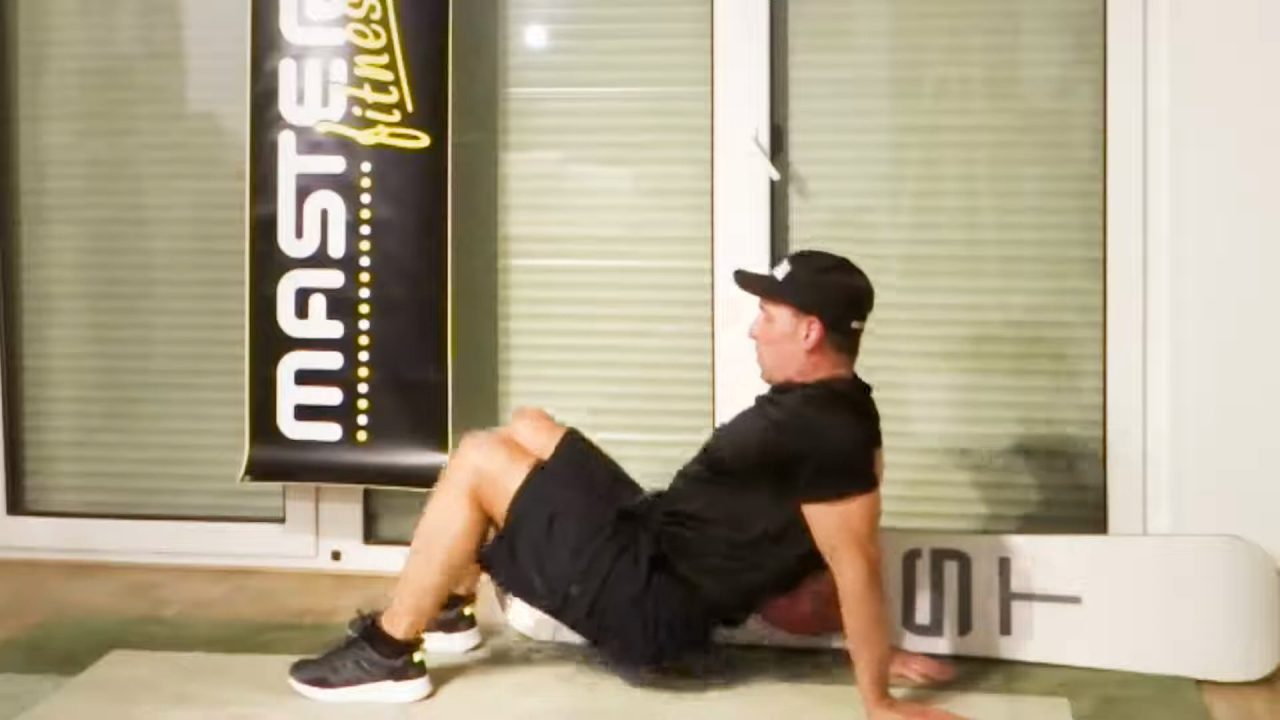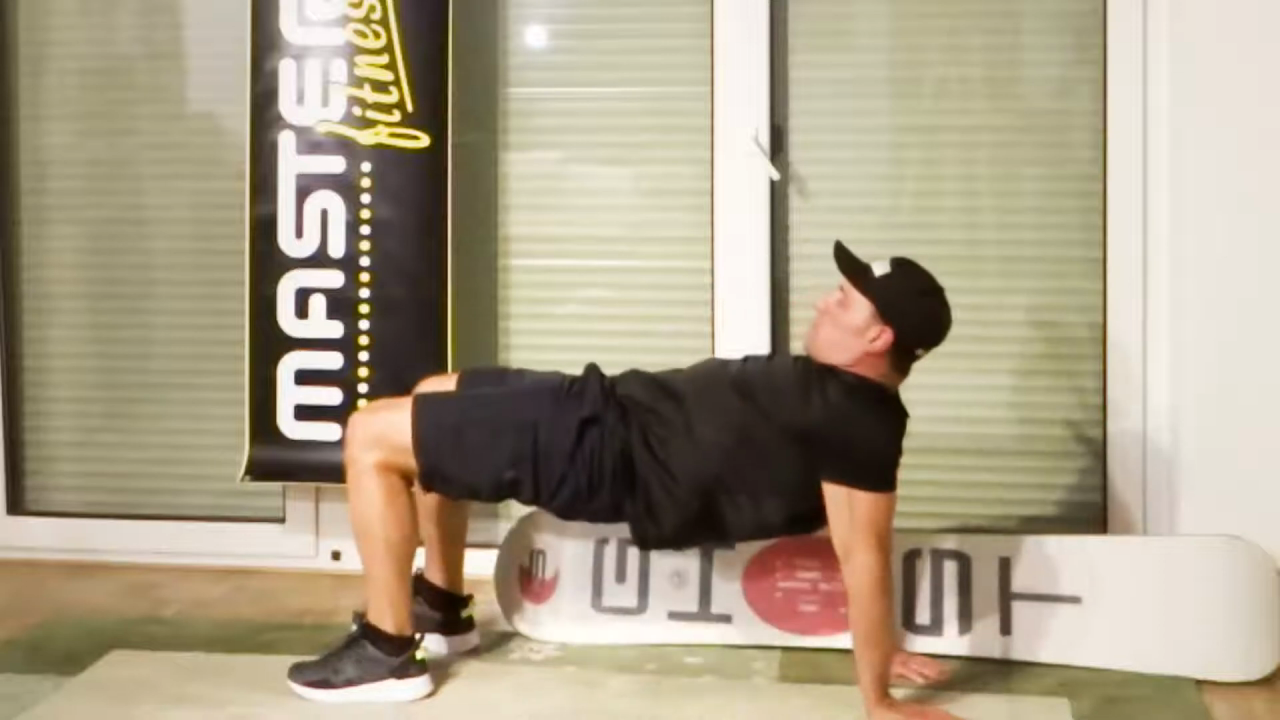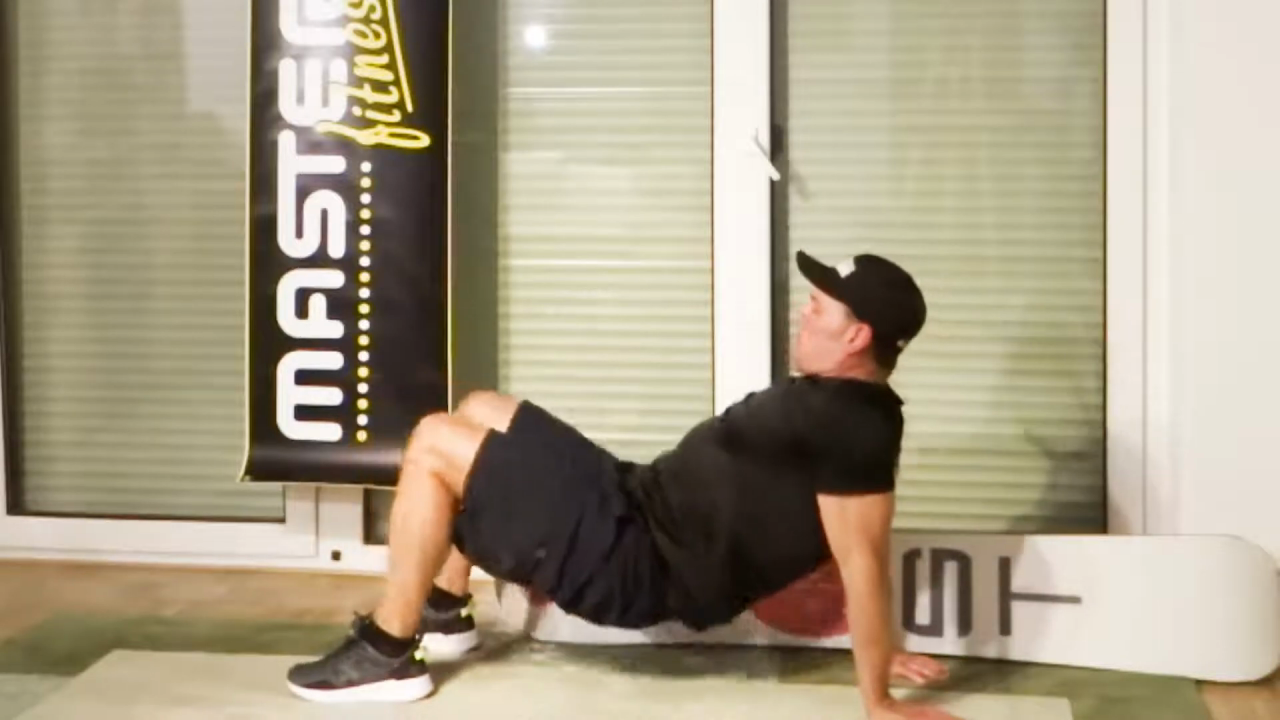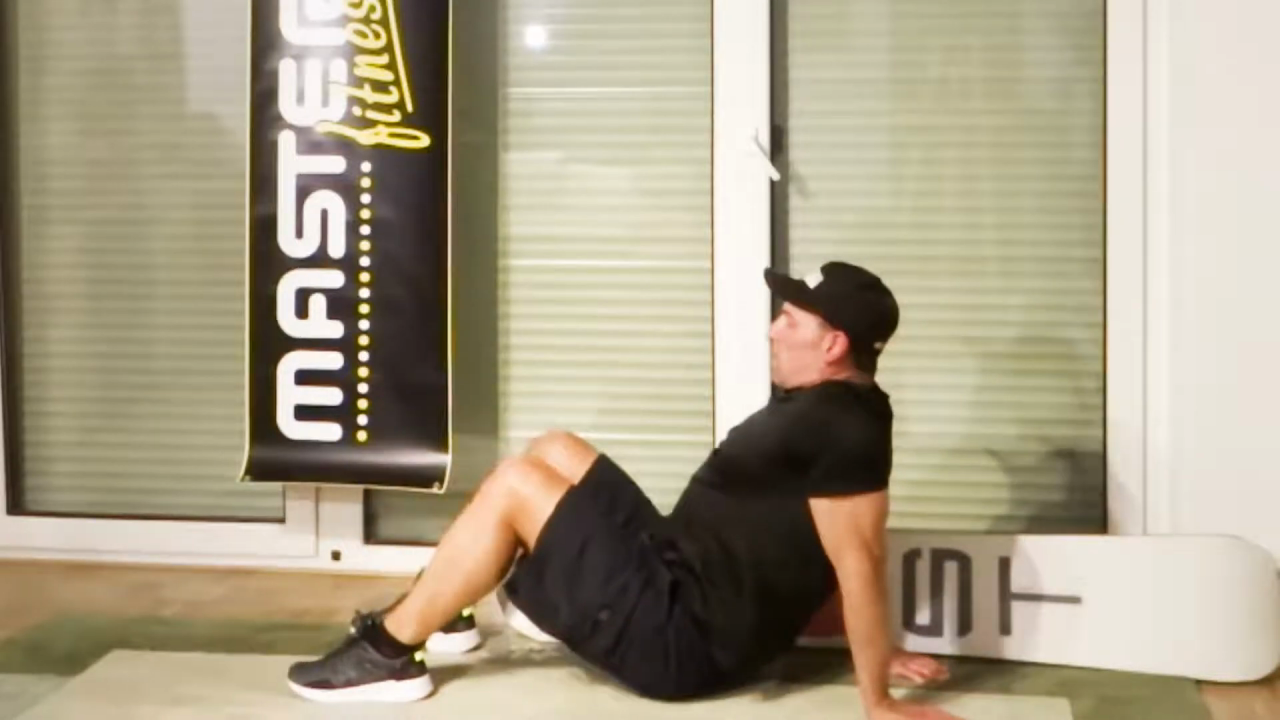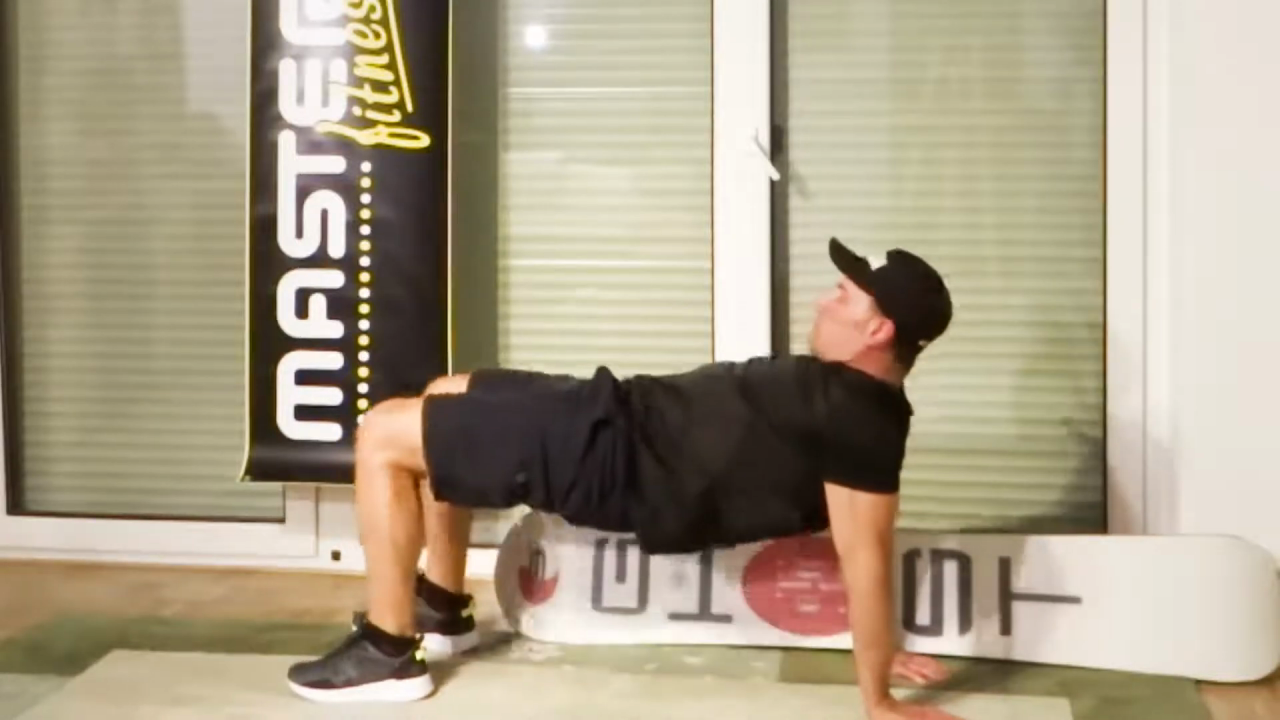
dt=1s
person 1, frame 1
left shoulder: (827, 429)
right shoulder: (823, 402)
left elbow: (856, 563)
right elbow: (854, 552)
left hip: (653, 602)
right hip: (655, 538)
left knee: (480, 459)
right knee: (528, 429)
left ankle: (388, 651)
right ankle: (439, 608)
person 1, frame 2
left shoulder: (857, 423)
right shoulder: (845, 397)
left elbow: (864, 556)
left hip: (601, 448)
left knee: (371, 437)
right knee: (432, 400)
left ankle: (388, 648)
right ankle: (441, 608)
person 1, frame 3
left shoulder: (852, 424)
right shoulder: (838, 400)
left elbow: (862, 559)
right elbow: (858, 555)
left hip: (632, 560)
right hip: (636, 505)
left knee: (435, 443)
right knee: (480, 412)
left ankle: (387, 651)
right ankle: (442, 610)
person 1, frame 4
left shoulder: (841, 426)
right shoulder: (820, 406)
left elbow: (857, 562)
left hip: (681, 638)
right hip: (673, 569)
left knee: (514, 485)
right knee: (555, 451)
left ankle: (388, 652)
right ankle: (427, 611)
person 1, frame 5
left shoulder: (859, 419)
right shoulder: (852, 394)
left elbow: (865, 556)
left hip: (609, 454)
left knee: (383, 435)
right knee: (446, 396)
left ankle: (389, 649)
right ankle: (441, 607)
